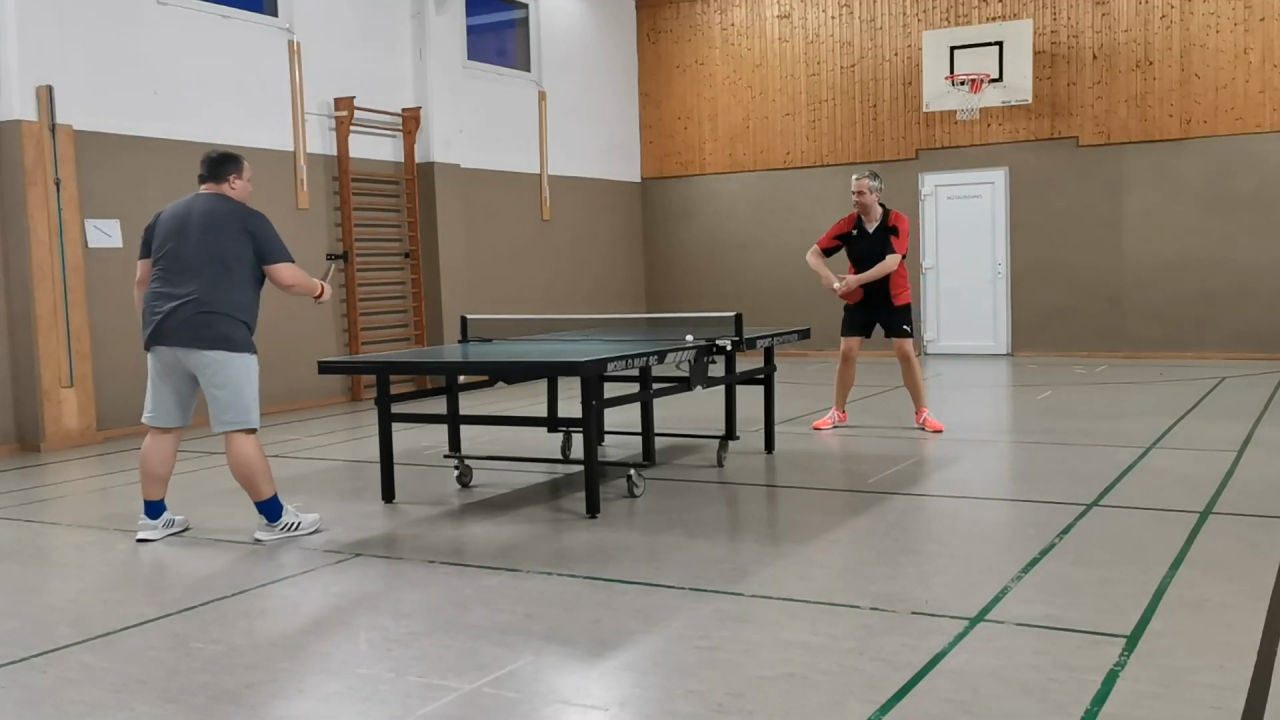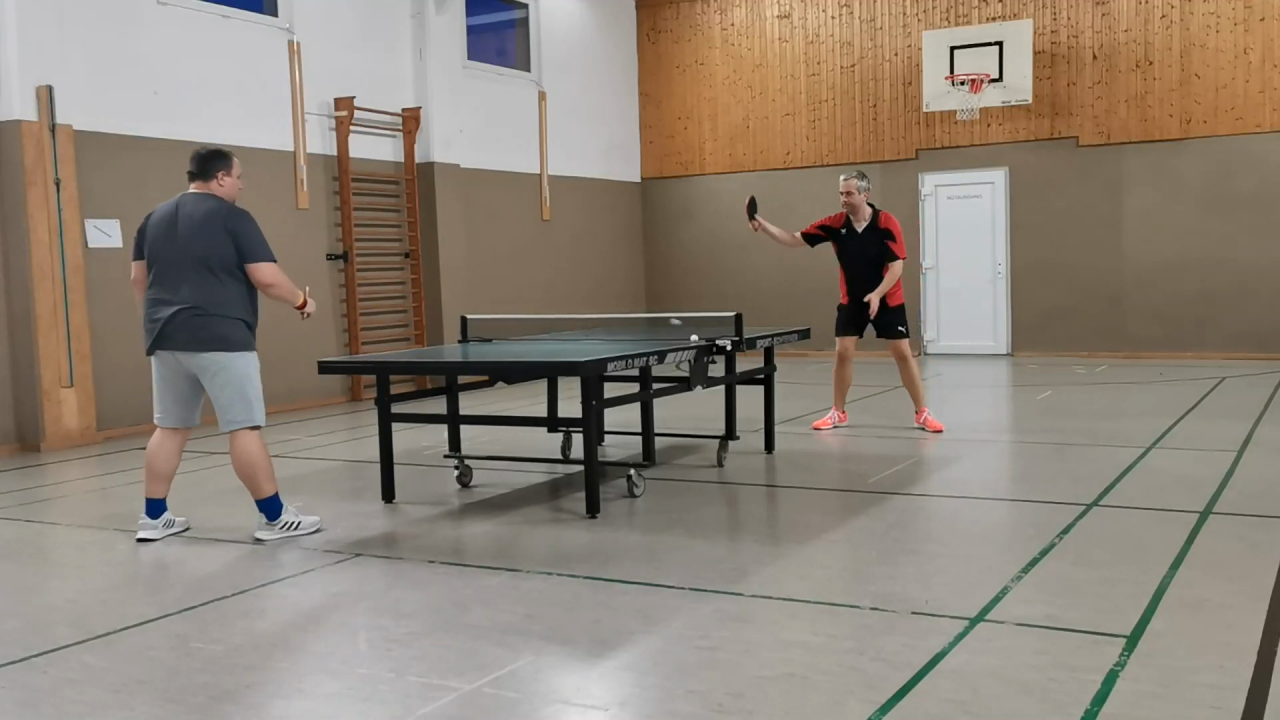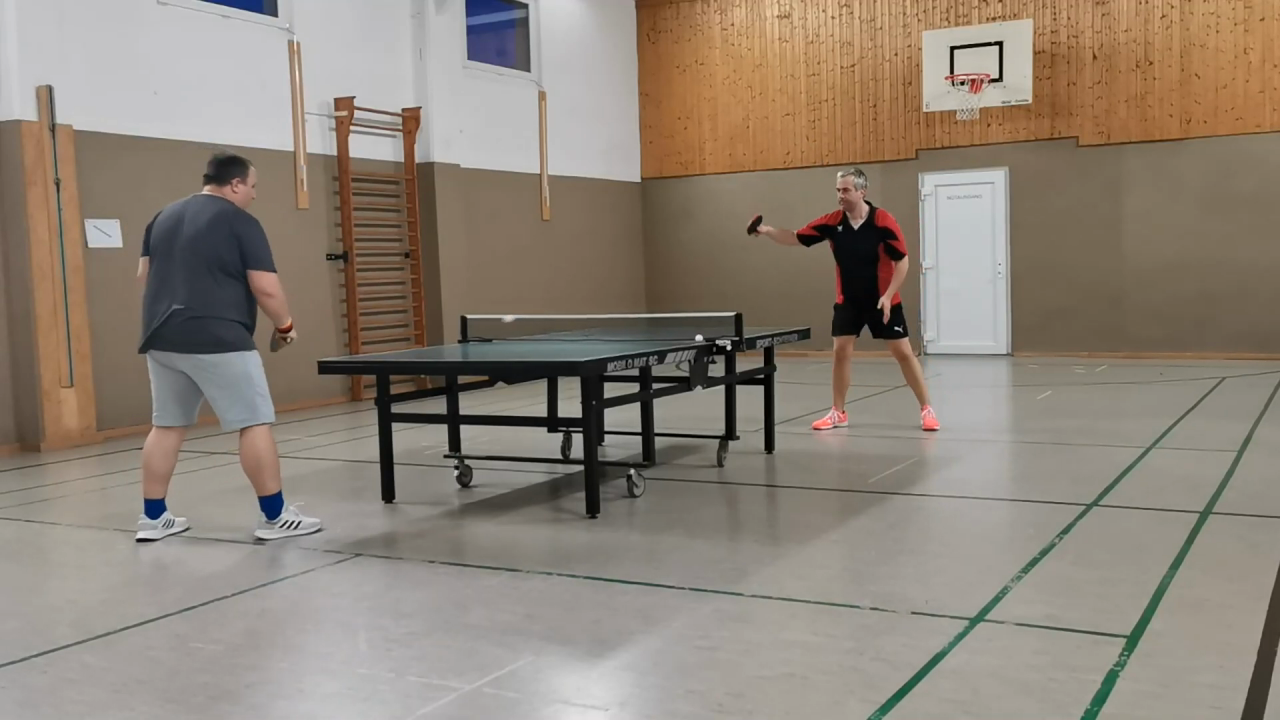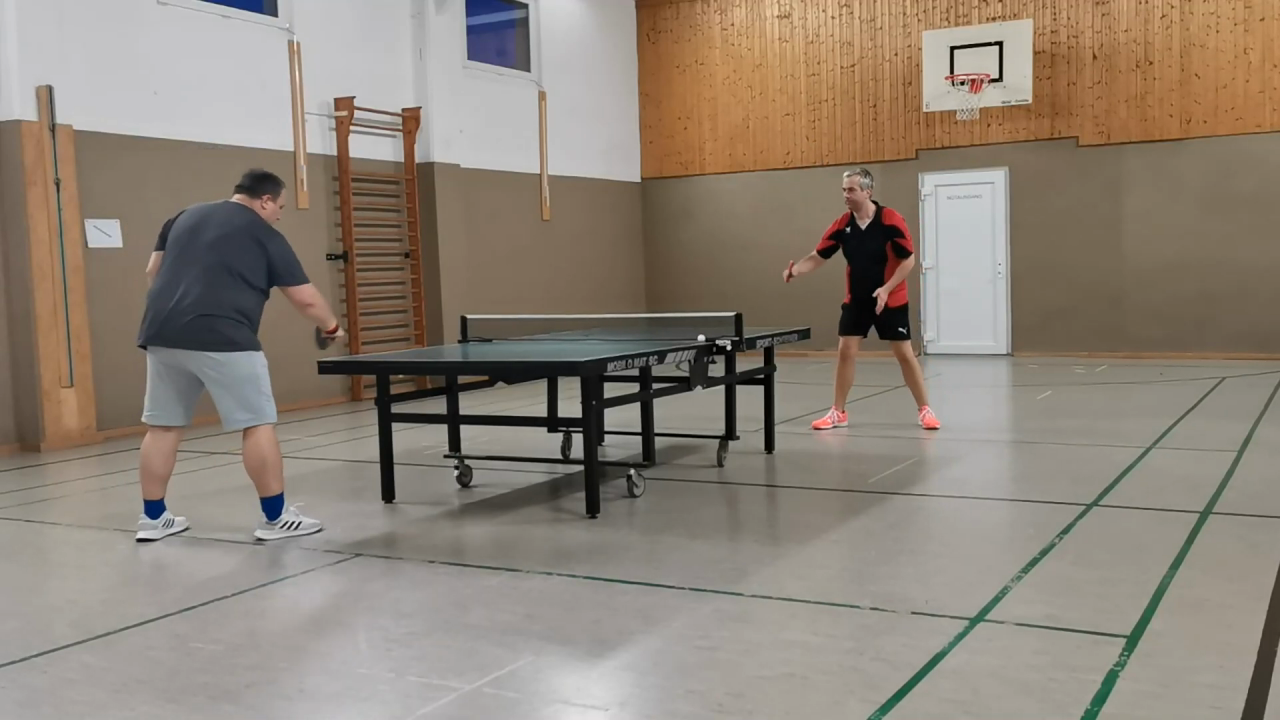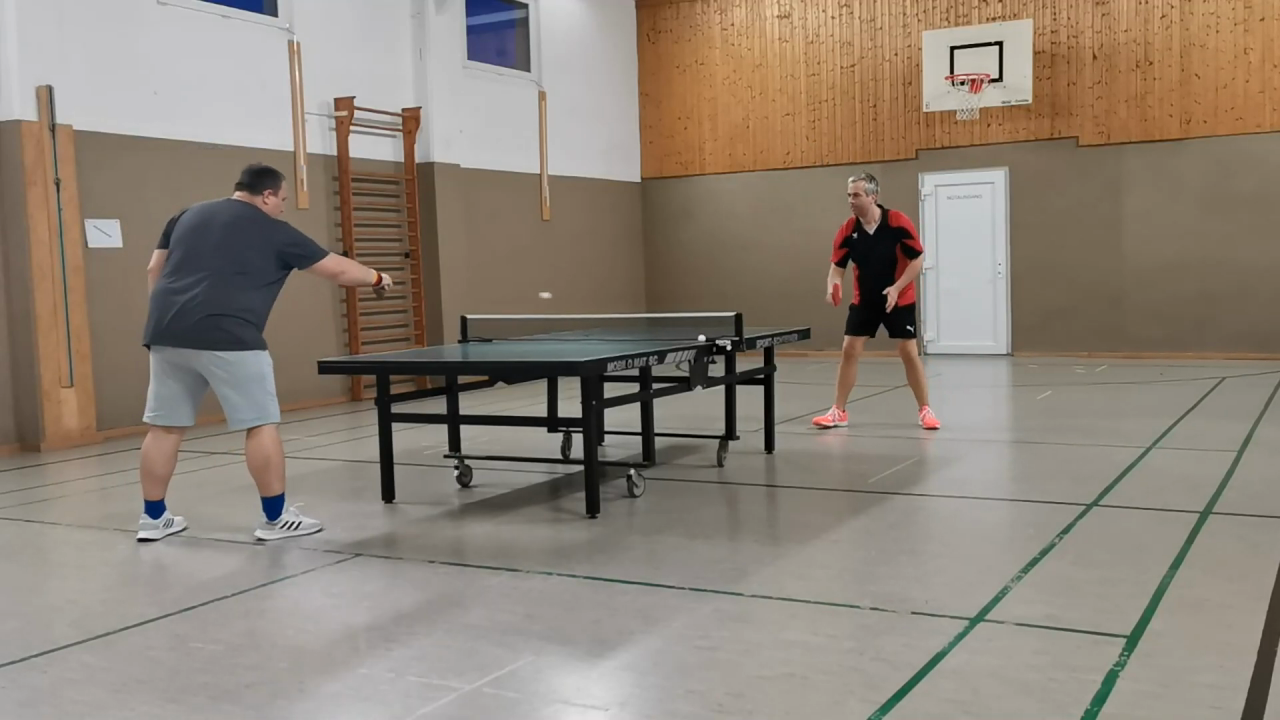
dt=0.2s
person 1, frame 1
left shoulder: (163, 217)
right shoulder: (248, 220)
left elbow: (142, 279)
right elbow: (287, 278)
right wrist: (318, 288)
left hip: (166, 337)
right hip: (219, 338)
left knee: (162, 428)
right knee: (239, 430)
left ankle: (153, 518)
right ankle: (275, 518)
person 1, frame 2
left shoulder: (154, 218)
right shoulder: (234, 218)
left elbow: (138, 280)
right elbow: (268, 279)
right wrist: (301, 300)
left hip: (167, 339)
right hip: (220, 338)
left knee: (170, 428)
right knee: (244, 427)
left ankle: (153, 517)
right ankle: (274, 517)
person 1, frame 3
left shoulder: (164, 217)
right shoulder: (240, 222)
left elbow: (145, 276)
right elbow: (266, 288)
right wrist: (285, 325)
left hip: (163, 339)
right hip: (218, 339)
left knee: (167, 425)
right knee: (255, 424)
left ankle: (153, 517)
right ankle: (275, 516)
person 1, frame 4
left shoulder: (184, 218)
right shoulder: (266, 237)
left elbow: (153, 271)
right elbow: (307, 299)
right wrist: (332, 325)
left hip: (163, 336)
right hip: (222, 339)
left knee: (163, 426)
right knee: (258, 424)
left ankle: (153, 517)
right ankle: (276, 517)
person 1, frame 5
left shoulder: (187, 216)
right shoulder: (273, 231)
left elbow: (154, 270)
right elbow: (335, 268)
right wrist: (376, 278)
left hip: (169, 336)
right hip: (228, 339)
left knee: (165, 426)
right knee: (261, 424)
left ankle: (153, 517)
right ankle: (276, 517)
person 2, frame 1
left shoulder: (897, 222)
right shoulder: (846, 225)
left elbow: (892, 262)
right elbow: (813, 255)
left wrist: (857, 279)
right wrist: (831, 280)
left hip: (894, 300)
right hip: (858, 301)
left knee: (906, 353)
right knee: (847, 353)
left ankle: (922, 413)
right ankle: (838, 412)
person 2, frame 2
left shoulder: (887, 223)
right shoulder: (834, 224)
left elbow: (897, 266)
right elbow: (796, 239)
left wrist: (877, 294)
right wrist: (764, 226)
left hip: (887, 300)
right hip: (851, 302)
left knee: (903, 353)
right knee: (843, 353)
left ankle: (922, 412)
right ankle: (838, 412)
person 2, frame 3
left shoulder: (884, 221)
right shoulder: (832, 222)
left elbow: (902, 262)
right elbow: (794, 238)
left wrist: (888, 296)
right wrist: (766, 230)
left hip: (883, 301)
right hip: (847, 302)
left knee: (904, 353)
right knee: (841, 353)
left ankle: (926, 409)
right ankle: (838, 412)
person 2, frame 4
left shoulder: (891, 220)
right shoulder: (841, 225)
left elbow: (909, 260)
right elbow: (817, 257)
left wrist: (886, 289)
right wrist: (796, 268)
left hip: (890, 301)
right hip: (855, 301)
left knee: (904, 354)
right knee: (845, 353)
left ankle: (925, 409)
right ankle: (838, 412)
person 2, frame 5
left shoulder: (899, 222)
right shoulder: (847, 231)
left elbow: (917, 260)
right elbow: (837, 267)
left wrist: (896, 288)
right wrist: (833, 286)
left hip: (898, 300)
right hip: (863, 301)
left knee: (909, 353)
right knee: (849, 351)
left ankle: (925, 410)
right ankle: (838, 411)
